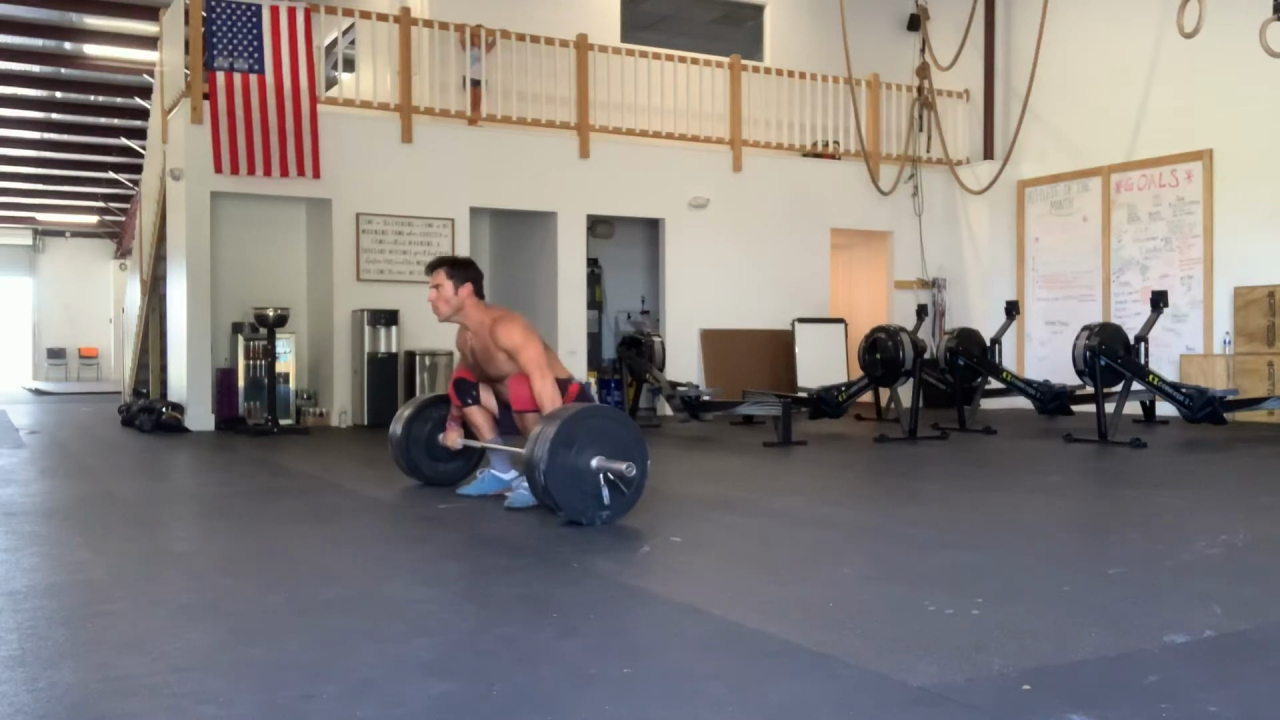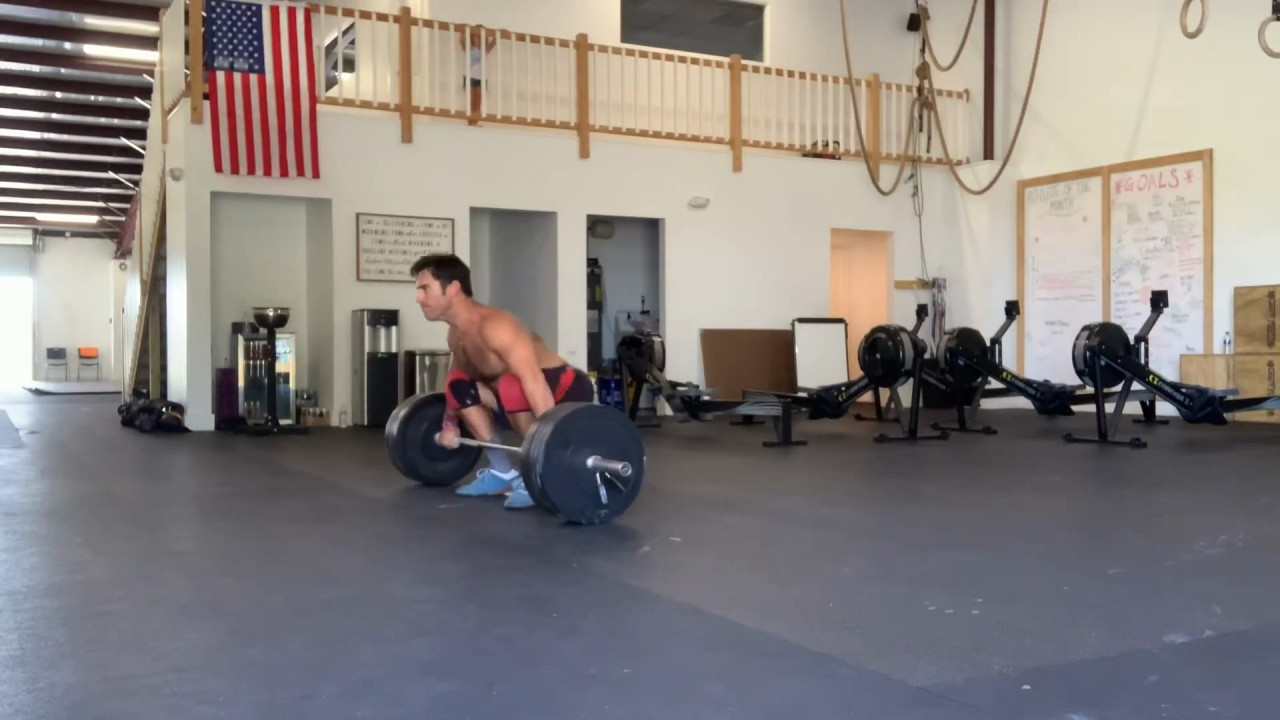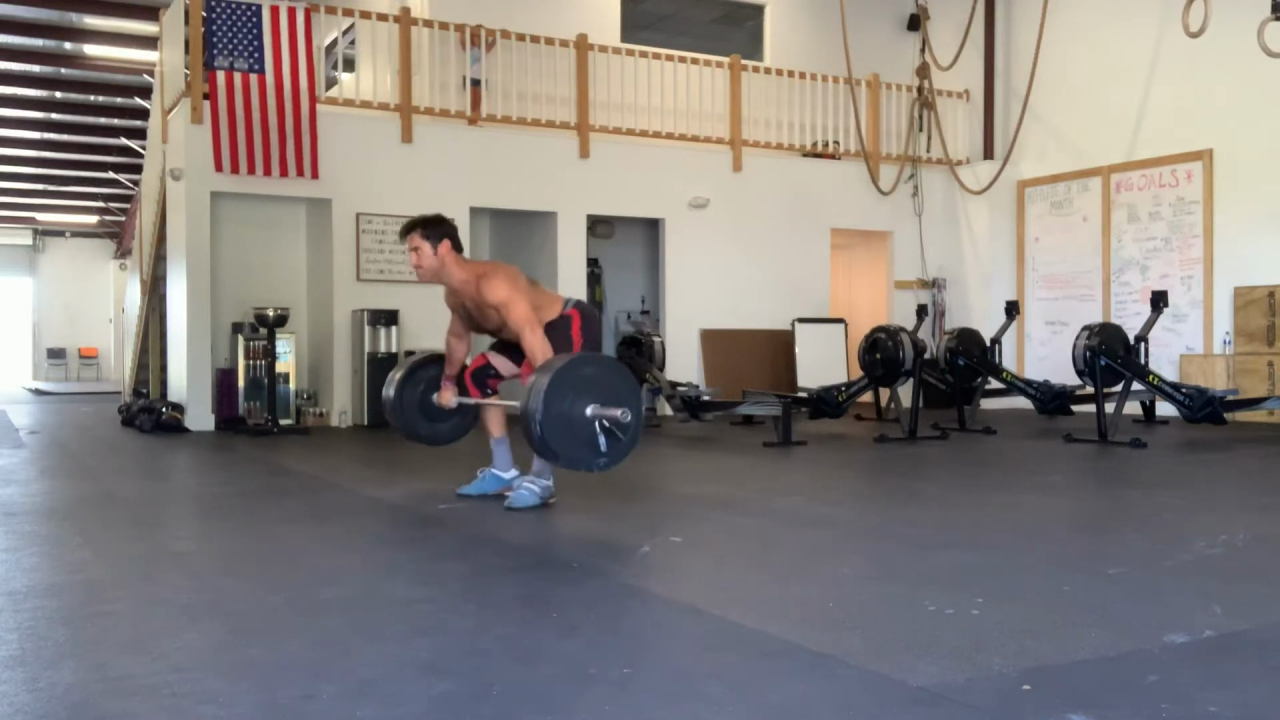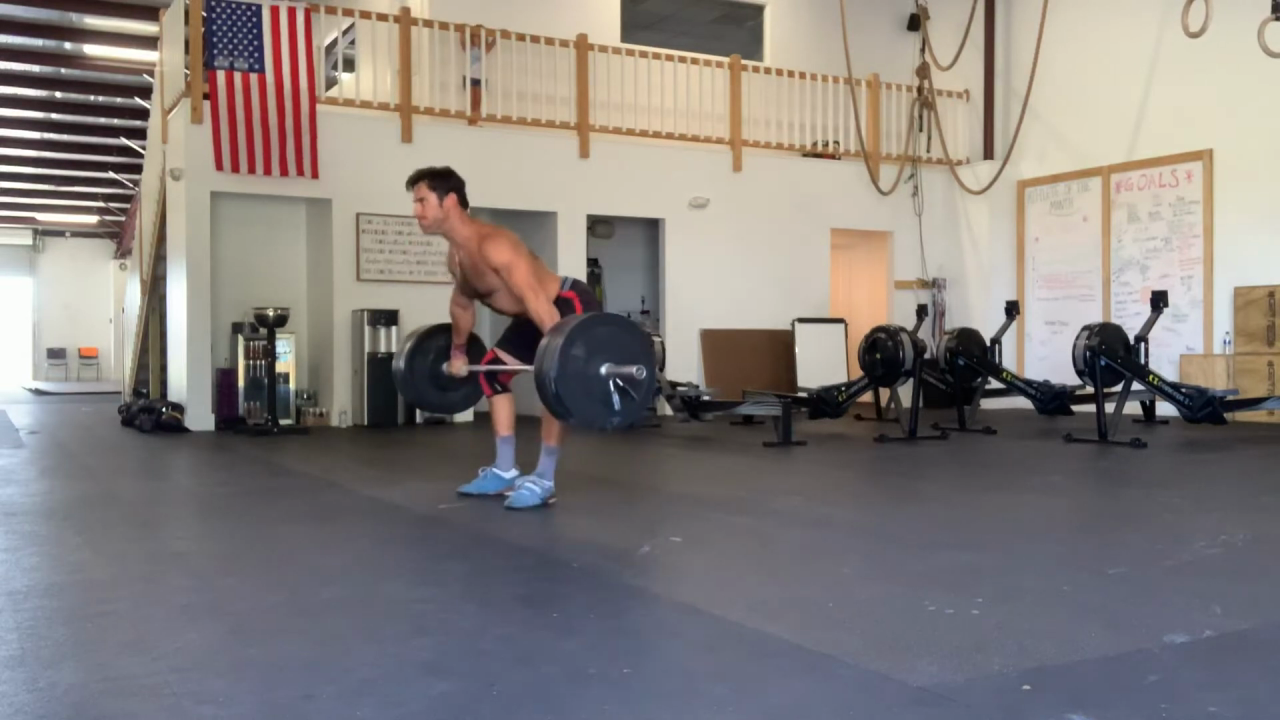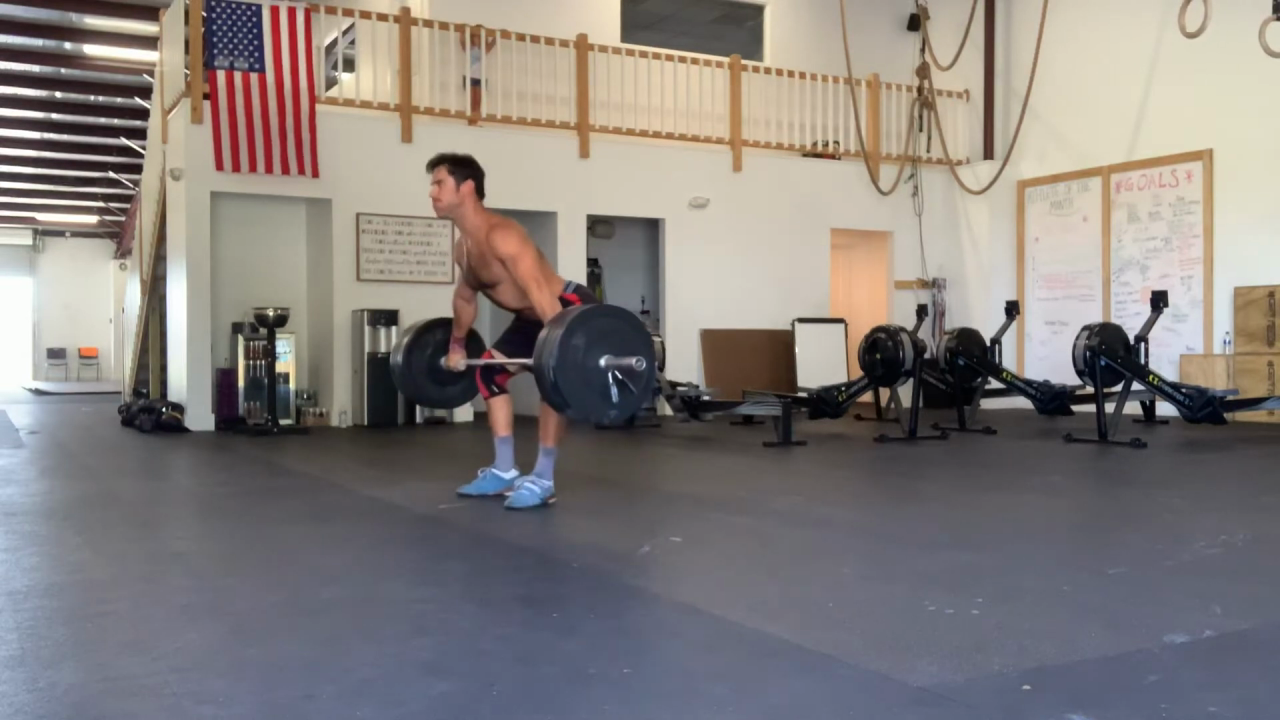
dt=0.4s
person 1, frame 1
left shoulder: (504, 327)
right shoulder: (465, 336)
left elbow: (542, 380)
right elbow: (463, 377)
right wrist: (453, 423)
left hip: (569, 404)
left knee: (521, 388)
right knee: (462, 386)
right ankle: (503, 472)
person 1, frame 2
left shoulder: (493, 326)
right shoulder: (457, 335)
left elbow: (533, 380)
right elbow: (457, 377)
right wrist: (450, 423)
left hip: (567, 389)
left knee: (512, 387)
right knee: (458, 387)
right ankle: (503, 473)
person 1, frame 3
left shoulder: (490, 281)
right shoulder: (454, 292)
left elbow: (532, 334)
right elbow: (457, 337)
right wrist: (448, 383)
left hip: (574, 323)
right hip: (534, 328)
right knee: (477, 375)
left ankle: (541, 480)
right ankle: (504, 472)
person 1, frame 4
left shoulder: (492, 243)
right shoulder: (455, 255)
left elbow: (536, 298)
right elbow: (462, 304)
right wrist: (458, 351)
left hip: (570, 304)
right hip: (531, 315)
right knee: (492, 373)
left ankle: (543, 480)
right ankle: (504, 472)
person 1, frame 5
left shoulder: (501, 234)
right shoulder: (463, 245)
left elbow: (539, 290)
right elbow: (465, 296)
right wrist: (457, 344)
left hip: (569, 307)
right hip: (531, 317)
right knee: (490, 373)
left ankle: (543, 480)
right ankle: (504, 472)
